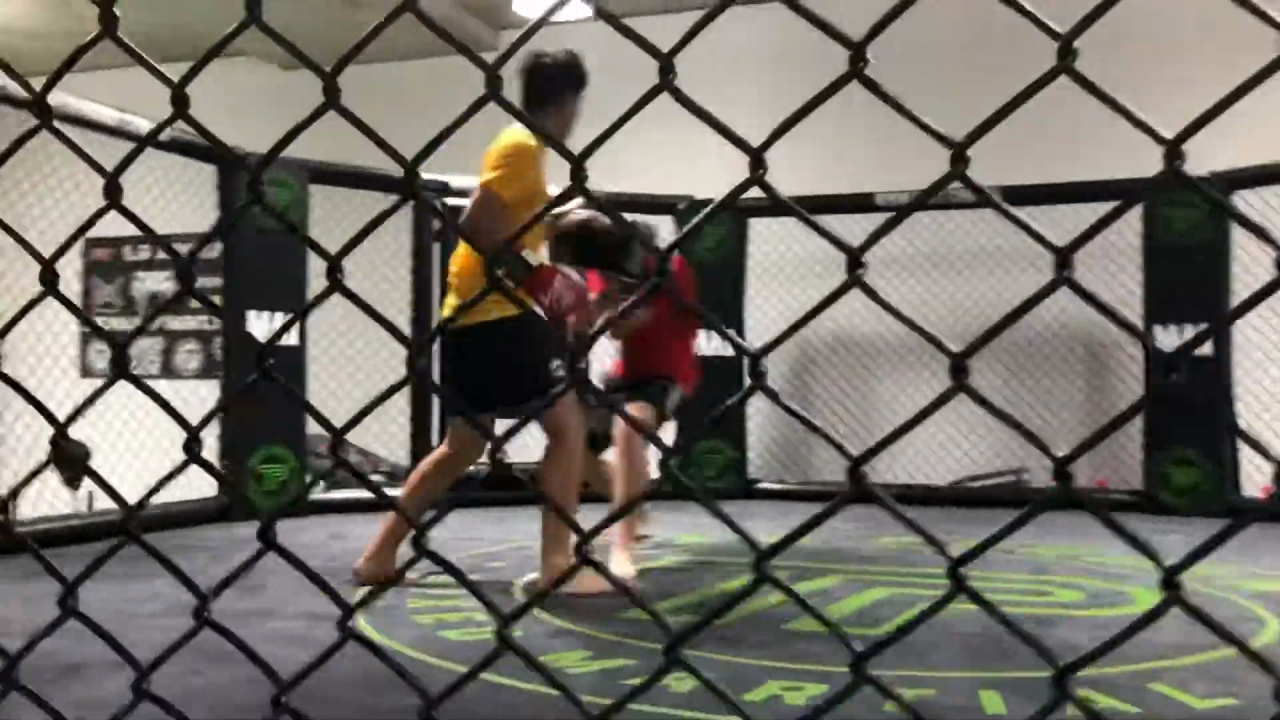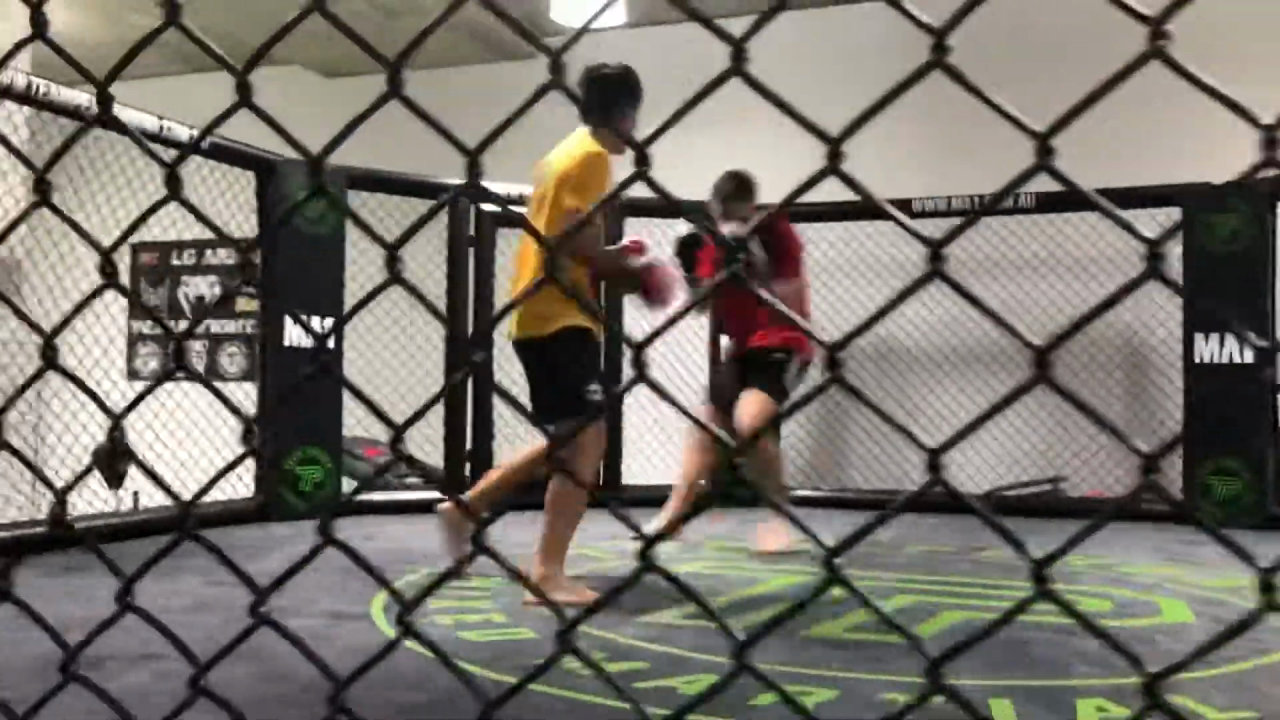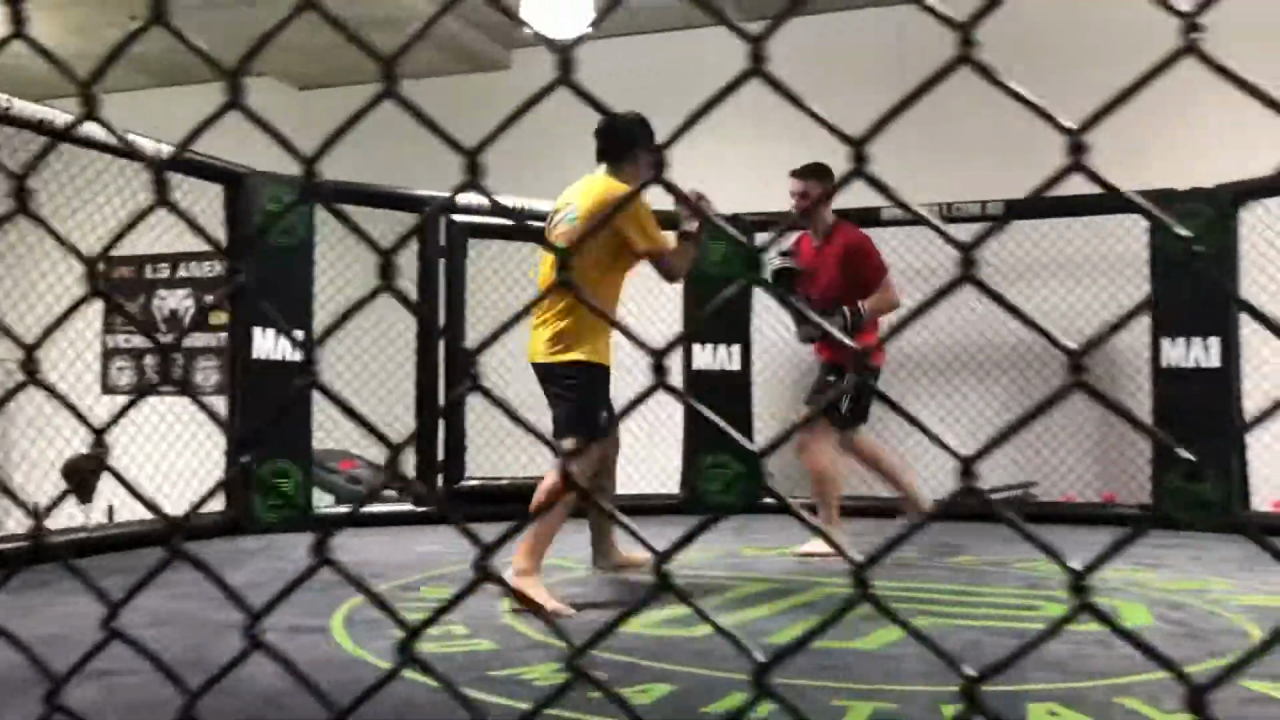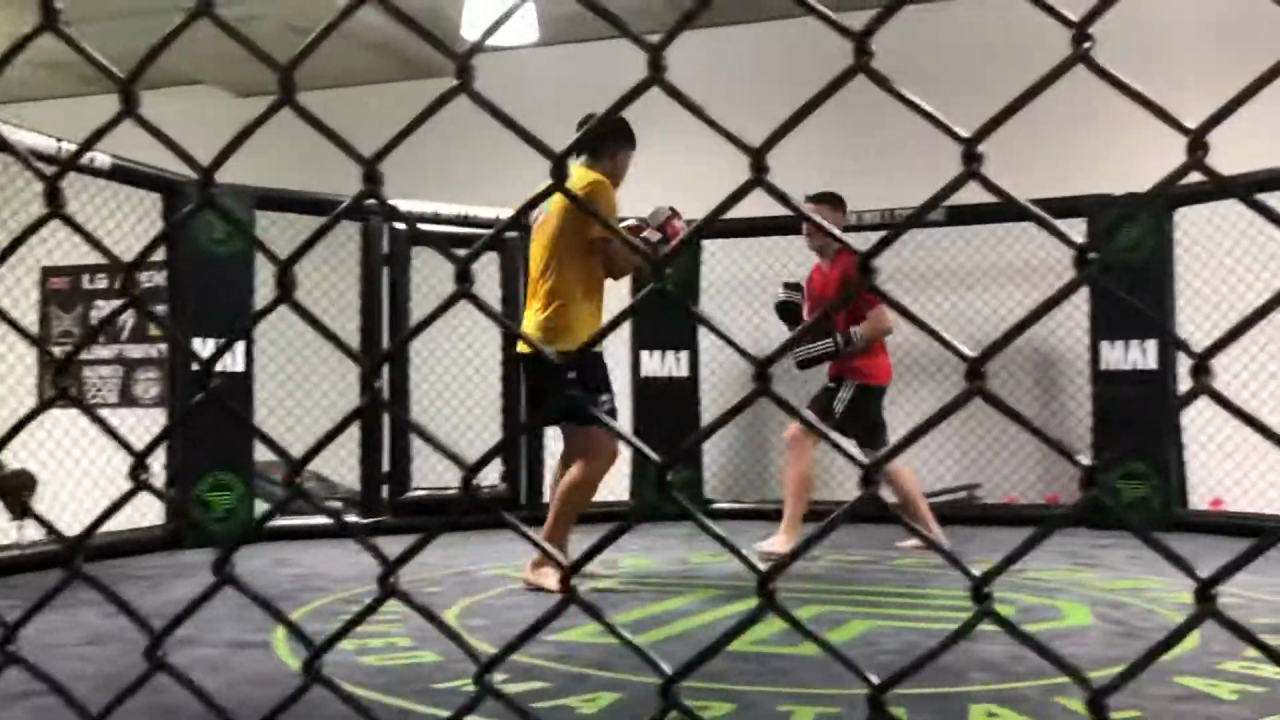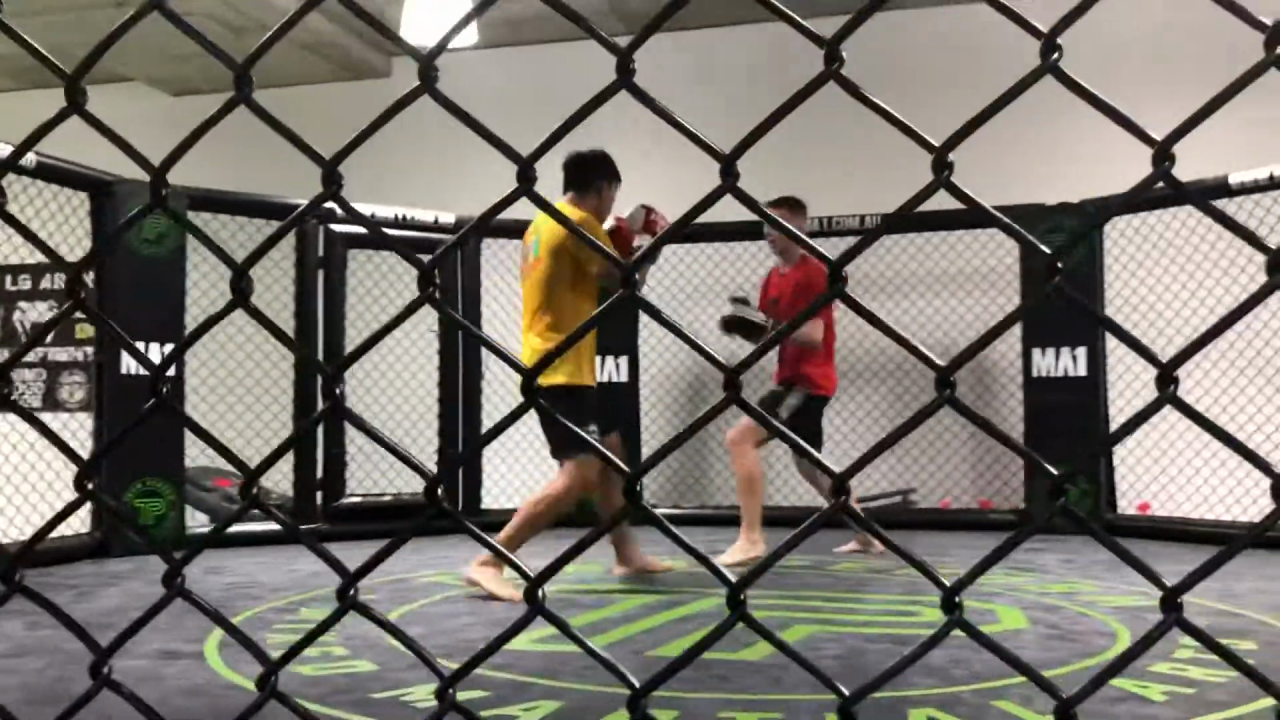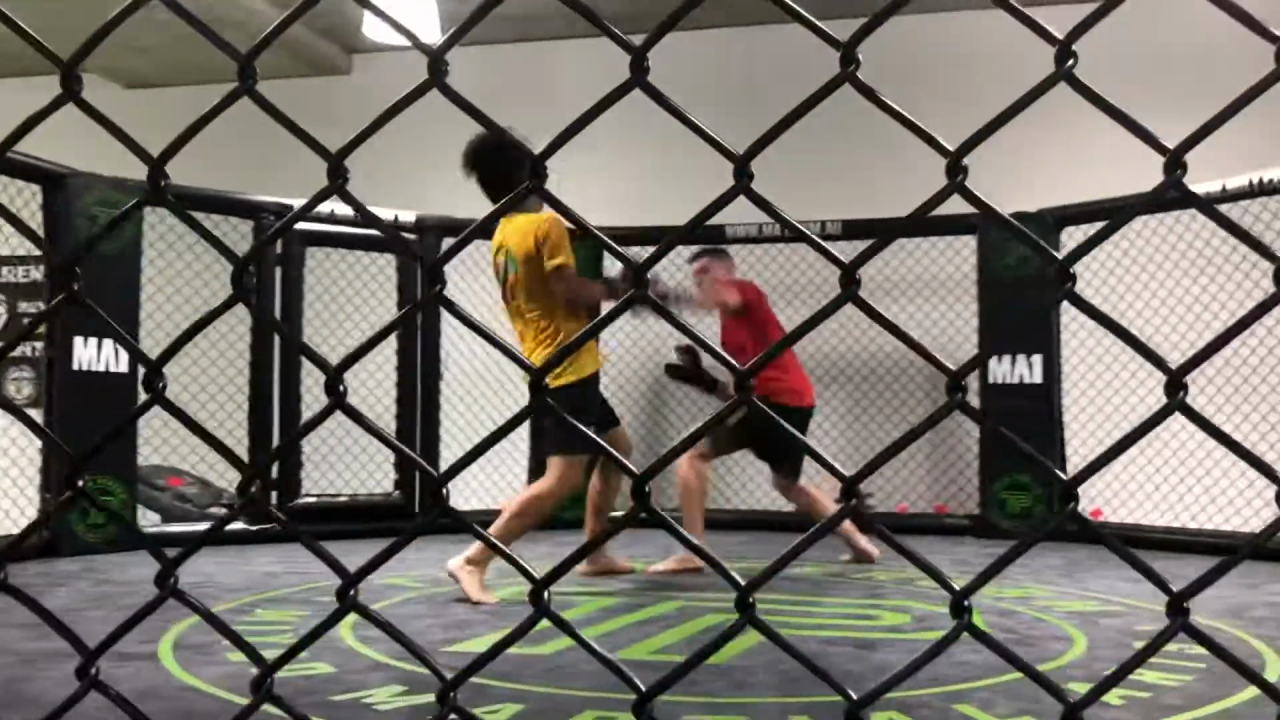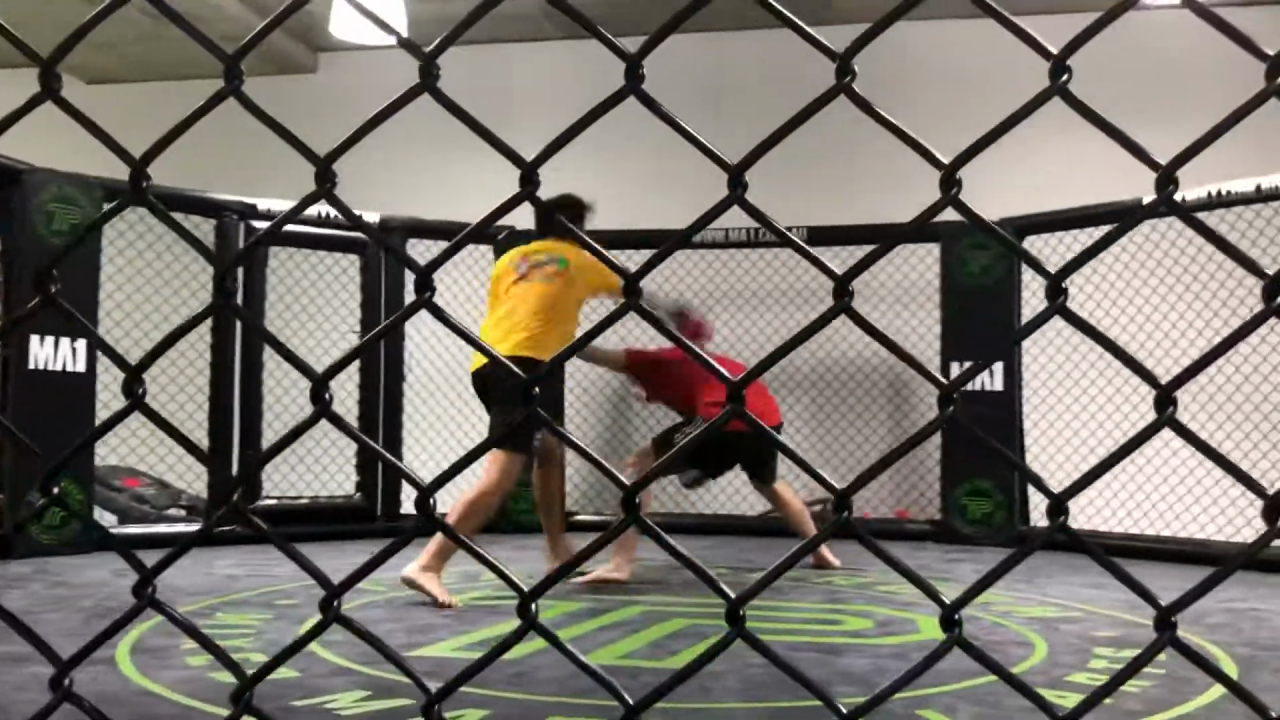
dt=0.3s
person 1, frame 1
left shoulder: (518, 146)
right shoulder: (521, 148)
right elbow: (478, 220)
right wrist: (529, 272)
left hip: (471, 314)
right hip: (492, 312)
left knee: (461, 446)
right knee: (567, 422)
left ankle: (378, 555)
right ankle: (559, 564)
person 1, frame 2
left shoulder: (566, 152)
right shoulder: (591, 157)
right elbow: (578, 244)
left wrist: (613, 262)
right wrist: (635, 274)
left hip: (539, 316)
right hip: (559, 319)
left knee: (566, 441)
right knee: (587, 444)
left ankle: (464, 507)
right ankle: (548, 577)
person 1, frame 3
left shoulder: (576, 193)
right shoulder: (625, 196)
right elbow: (673, 268)
right wrist: (692, 230)
left hip: (554, 342)
right hip: (577, 347)
left knee: (600, 446)
right knee: (581, 459)
left ankle: (605, 548)
right ankle: (525, 566)
person 1, frame 4
left shoulder: (556, 188)
right shoulder: (594, 185)
right elbow: (618, 261)
left wrist: (634, 249)
left hip: (542, 336)
right hip: (567, 339)
left knee: (579, 444)
right knee: (598, 450)
left ankle: (559, 552)
right ankle: (544, 559)
person 1, frame 5
left shoulder: (542, 225)
right shoulder: (577, 224)
right elbow: (615, 284)
left wrist: (608, 246)
left hip: (562, 367)
right hip: (560, 371)
left knee: (611, 453)
right knee: (577, 476)
left ankle: (627, 554)
right ankle: (487, 563)
person 1, frame 6
left shoulder: (502, 239)
right shoulder: (546, 225)
right elbow: (570, 292)
right wrist: (617, 286)
left hip: (561, 369)
right hip: (567, 369)
left knee: (617, 447)
right knee: (563, 477)
left ankle: (596, 555)
right ankle: (472, 560)
person 1, frame 7
left shoulder: (511, 260)
right shoulder: (584, 260)
right elbow: (641, 299)
left hip: (490, 366)
right hip: (523, 366)
left knee: (549, 449)
right knee: (502, 470)
left ankle: (558, 552)
right ankle: (425, 565)
person 2, frame 1
left shoulder: (674, 273)
right shoulder: (609, 270)
left elbow: (621, 324)
left hip: (667, 375)
right hip: (626, 372)
left knee: (628, 432)
left ankle: (622, 546)
right ankle: (632, 524)
person 2, frame 2
left shoulder: (778, 233)
right shoulder: (713, 240)
left elbow: (787, 297)
right elbow: (702, 301)
left wrist: (751, 258)
right wrist: (690, 264)
left hip: (784, 345)
right hip: (742, 346)
left knee: (750, 420)
right knee: (707, 426)
left ankle: (778, 516)
right ankle: (674, 513)
person 2, frame 3
left shoulder: (853, 242)
right shoulder: (799, 246)
left elbow: (890, 298)
right elbow: (802, 307)
left wrist: (844, 318)
right wrist: (784, 284)
left hip: (856, 355)
right hip: (834, 356)
left knee: (810, 435)
right knee: (849, 437)
left ankle: (831, 533)
right ankle: (916, 501)
person 2, frame 4
left shoulder: (852, 266)
right shoulder: (816, 274)
left elbow: (883, 324)
right elbow: (810, 334)
left wrist: (836, 345)
right wrist: (791, 314)
left hip: (861, 374)
right hip: (853, 374)
left knee: (798, 436)
right knee: (879, 456)
left ankle: (788, 536)
right ankle: (930, 530)
person 2, frame 5
left shoulder: (812, 273)
right shoulder: (773, 277)
left elbow: (812, 337)
right elbow: (769, 331)
left wrist: (760, 323)
right wrist: (750, 322)
left hip: (807, 381)
right hip: (805, 381)
left knee: (740, 438)
right knee: (807, 463)
left ankle: (750, 540)
right ankle: (866, 536)
person 2, frame 6
left shoulder: (743, 290)
right shoulder: (733, 326)
left elbow: (722, 298)
right wrist: (702, 379)
left hip: (773, 396)
right hip: (796, 398)
left knee: (690, 457)
right knee: (787, 482)
left ankle: (693, 552)
right ankle: (857, 542)
person 2, frame 7
left shoulder: (656, 362)
left hip: (725, 419)
right hip: (768, 416)
left knee: (637, 468)
right knee: (767, 483)
left ankle: (620, 564)
right ankle: (822, 553)
